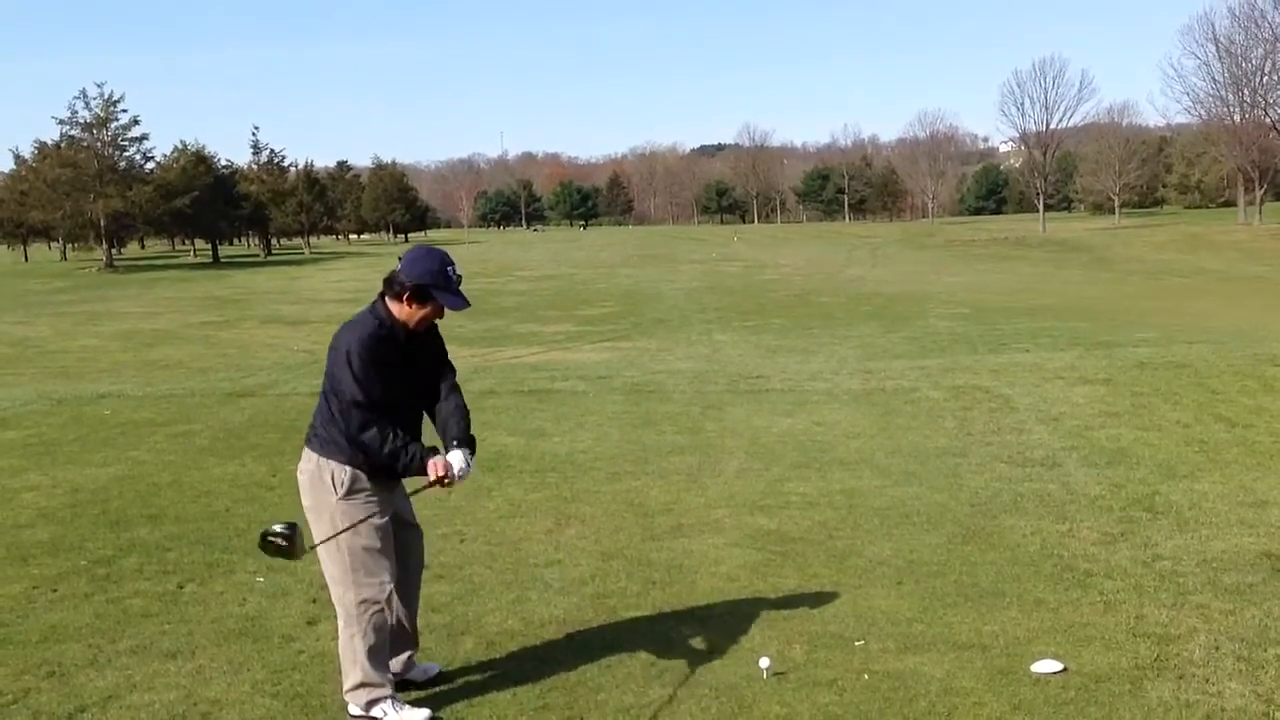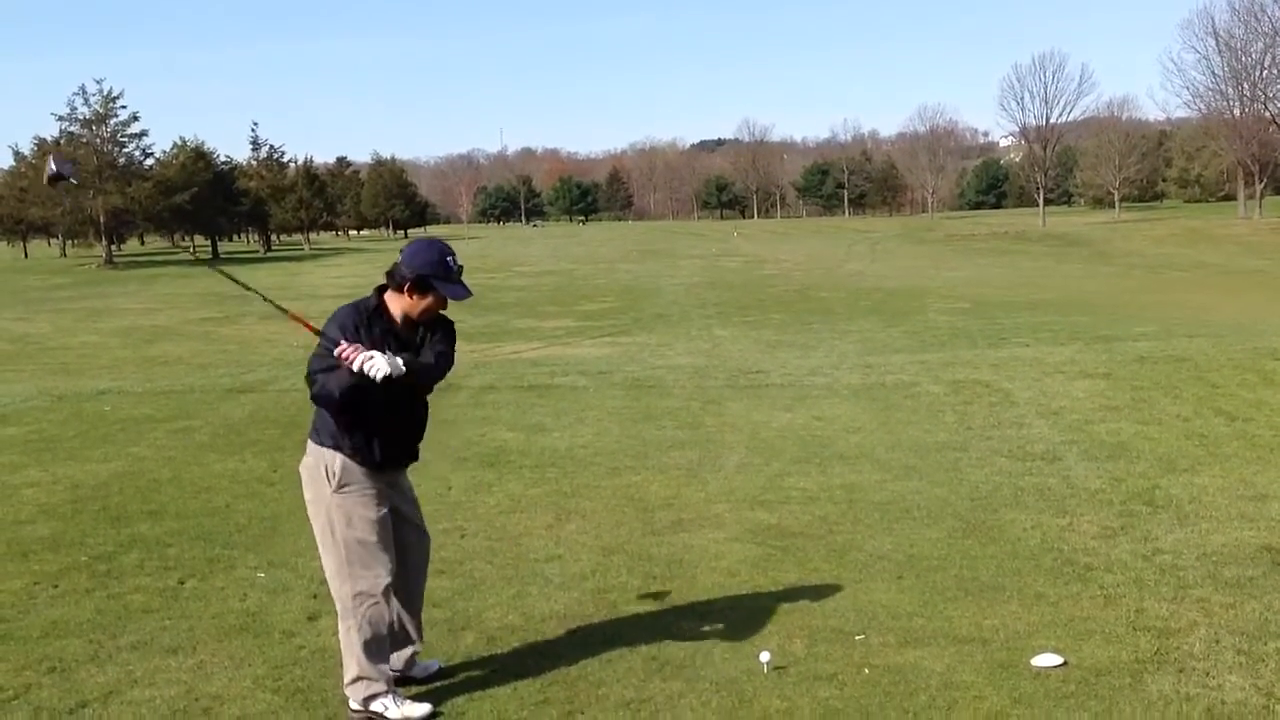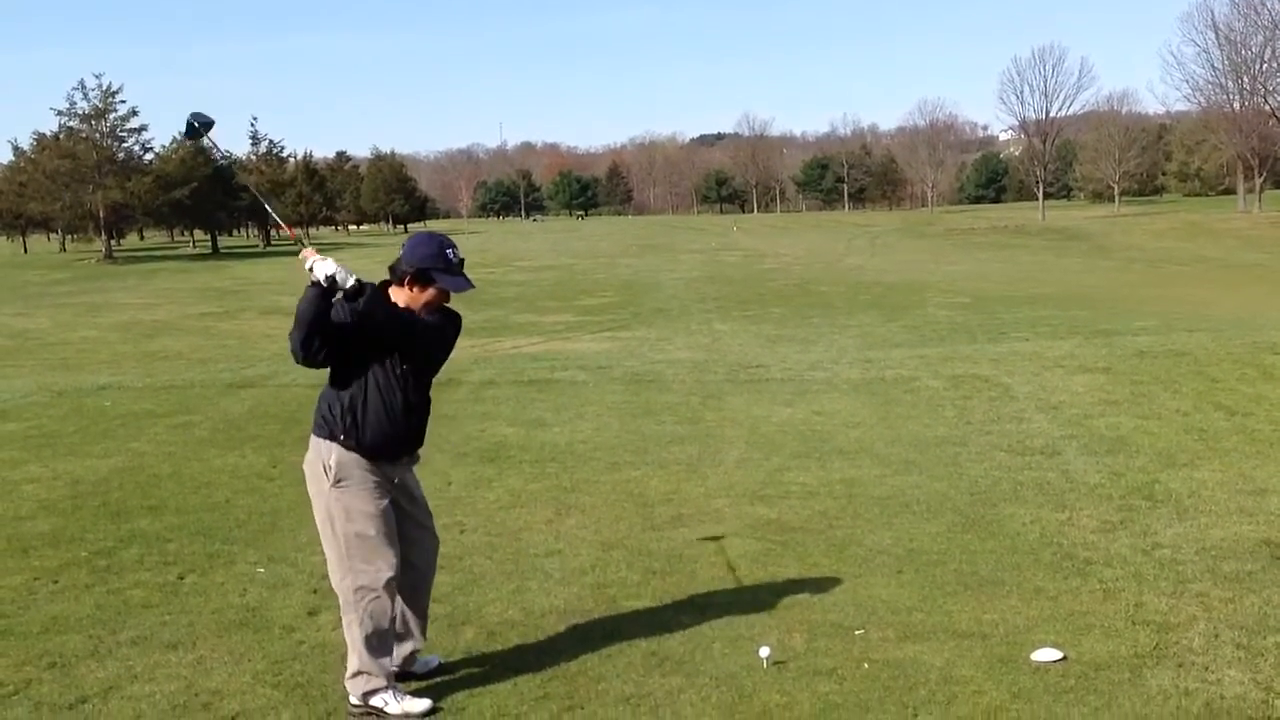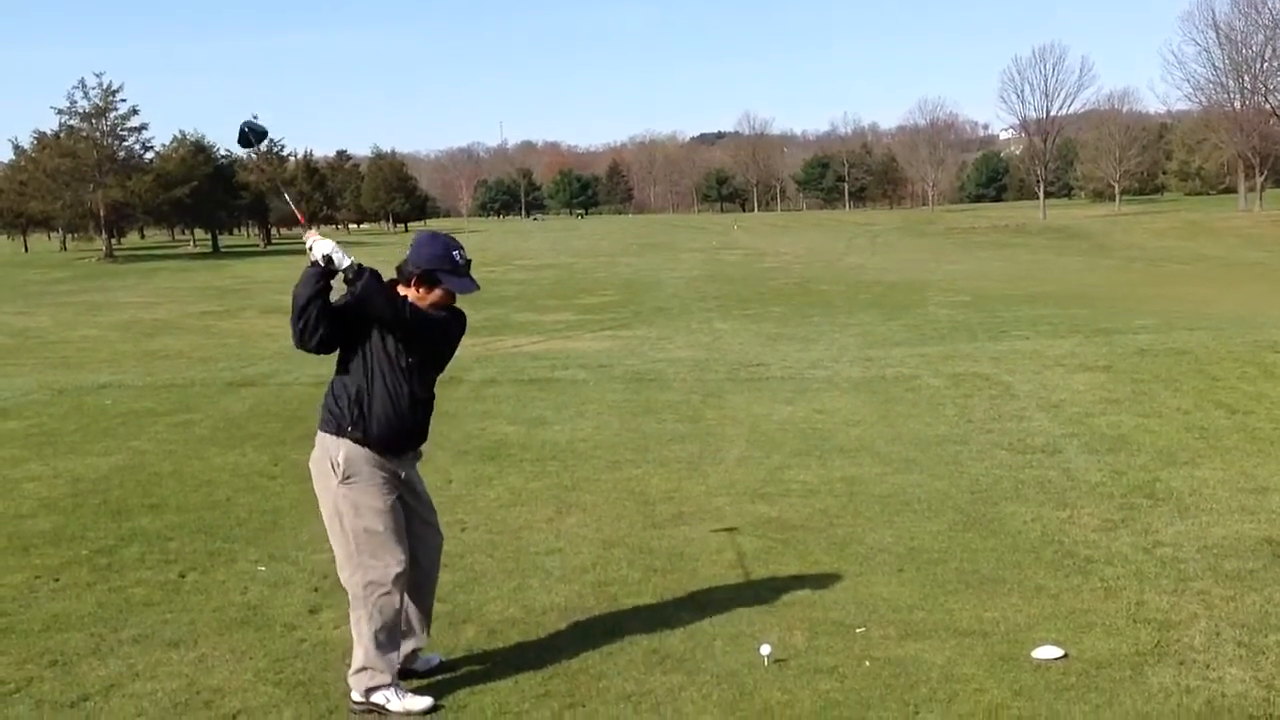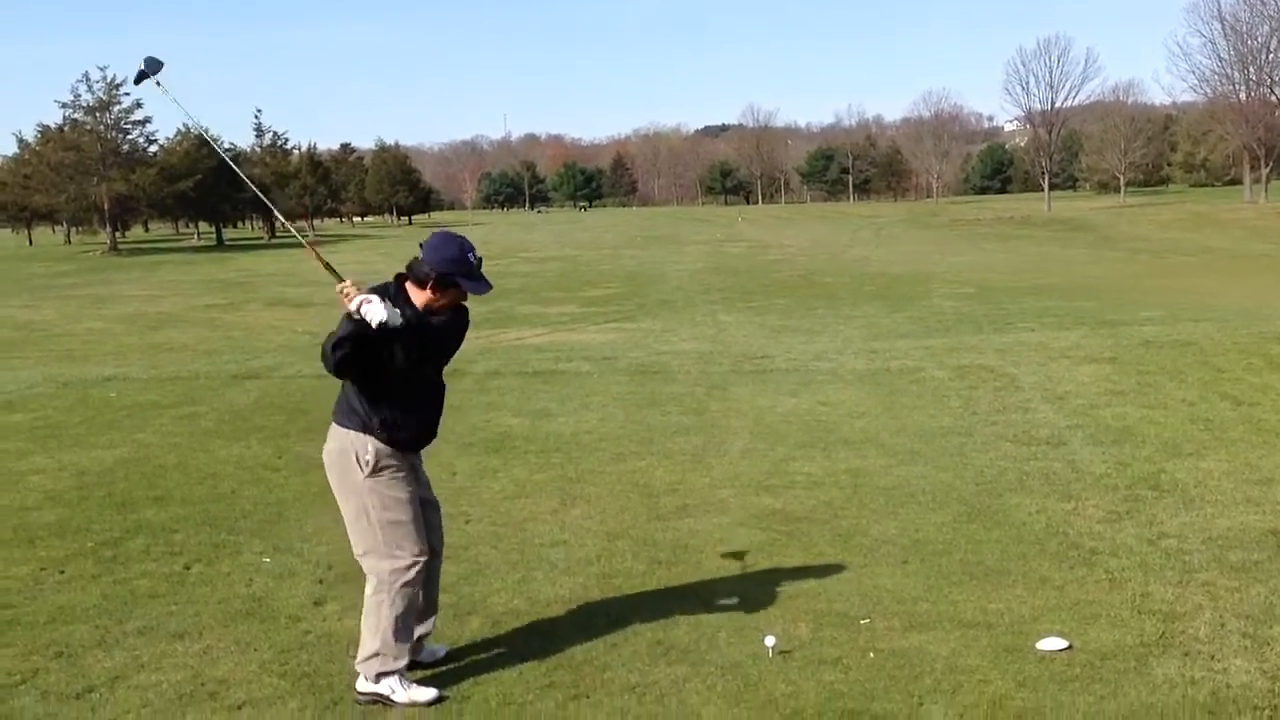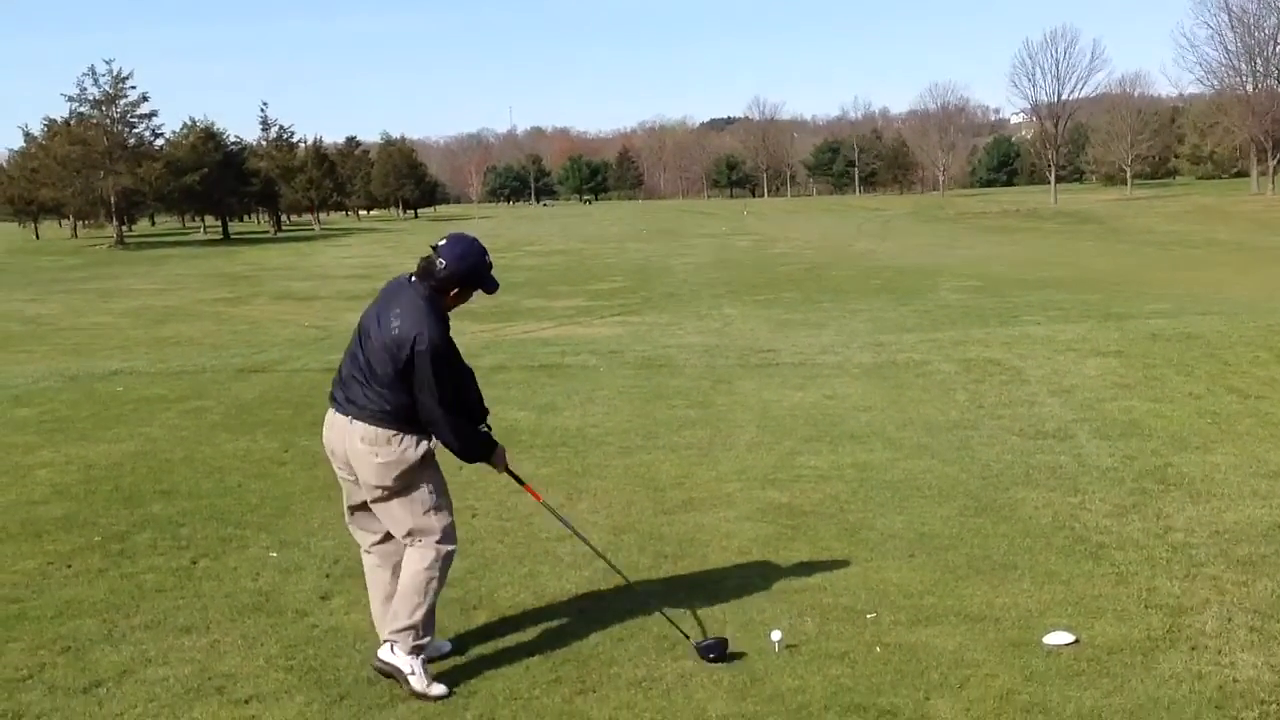
dt=0.2s
person 1, frame 1
left shoulder: (422, 337)
right shoulder: (360, 339)
left elbow: (446, 394)
right elbow: (364, 427)
left wrist: (458, 448)
right wrist: (421, 458)
left hip: (381, 473)
right hip: (341, 474)
left knee: (404, 566)
right knee: (367, 586)
left ankle: (396, 662)
person 1, frame 2
left shoulder: (438, 330)
right shoulder: (353, 320)
left elbow: (429, 371)
right elbow: (322, 390)
left wrist: (389, 366)
right wrist: (355, 372)
left hip: (391, 466)
right hip: (342, 467)
left knee: (410, 561)
right knee: (366, 580)
left ankle: (397, 658)
person 1, frame 3
left shoulder: (442, 324)
right shoulder: (352, 309)
left elbow: (398, 328)
right elbow: (307, 351)
left wrist: (349, 285)
right wrist: (320, 286)
left hip: (397, 461)
right hip: (344, 460)
left knee: (418, 555)
right knee: (370, 574)
left ankle: (399, 654)
person 1, frame 4
left shoulder: (448, 323)
right shoulder: (360, 302)
left elbow: (401, 317)
right elbow: (309, 334)
left wrist: (347, 267)
right wrist: (318, 267)
left hip: (399, 456)
right hip: (350, 456)
left knee: (422, 552)
right knee: (378, 569)
left ankle: (401, 651)
person 1, frame 5
left shoulder: (451, 319)
right shoulder: (378, 303)
left elbow: (433, 346)
right elbow: (338, 362)
left wrist: (389, 317)
right wrist: (357, 318)
left hip: (396, 447)
right hip: (364, 449)
left knee: (425, 544)
right knee: (396, 558)
left ankle: (406, 641)
right ankle: (378, 674)
person 1, frame 6
left shoulder: (399, 288)
right shoulder: (427, 333)
left elbow: (456, 376)
right elbow: (440, 412)
left wrist: (479, 425)
right wrist: (485, 448)
left hip: (342, 425)
right hip: (387, 440)
left knee: (379, 537)
right knee: (428, 539)
left ankle: (399, 641)
right ankle: (401, 648)
